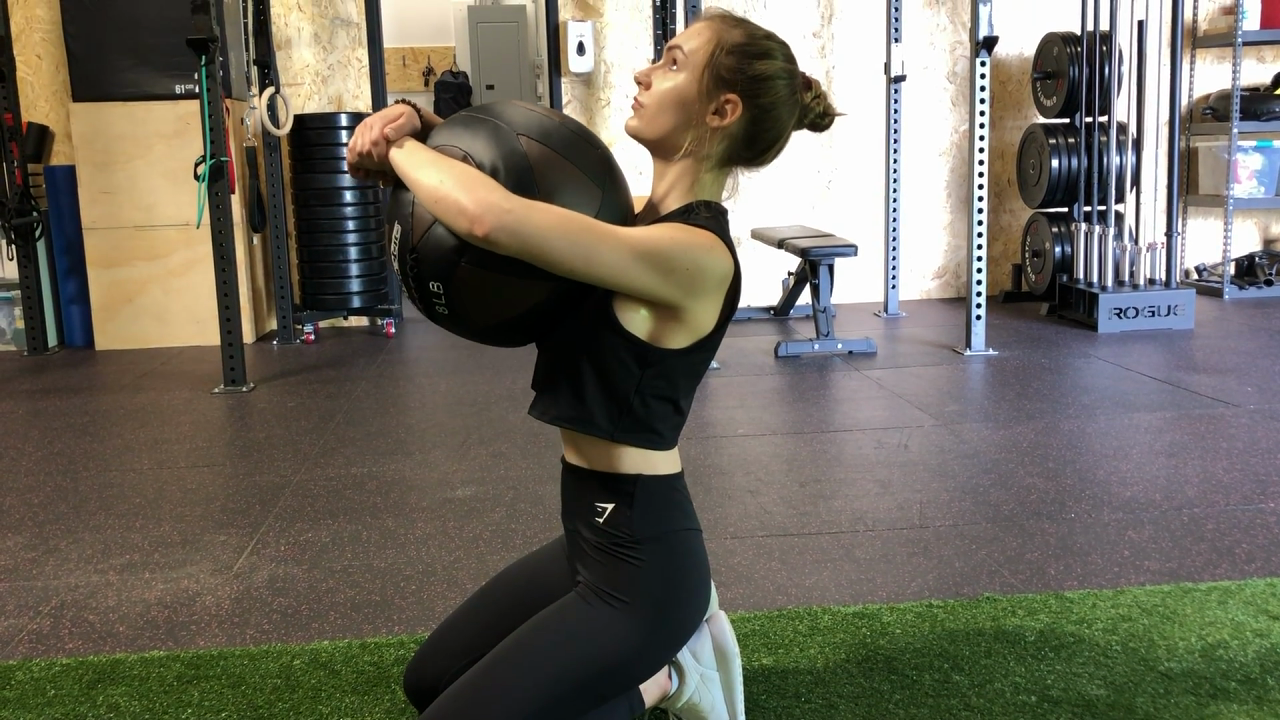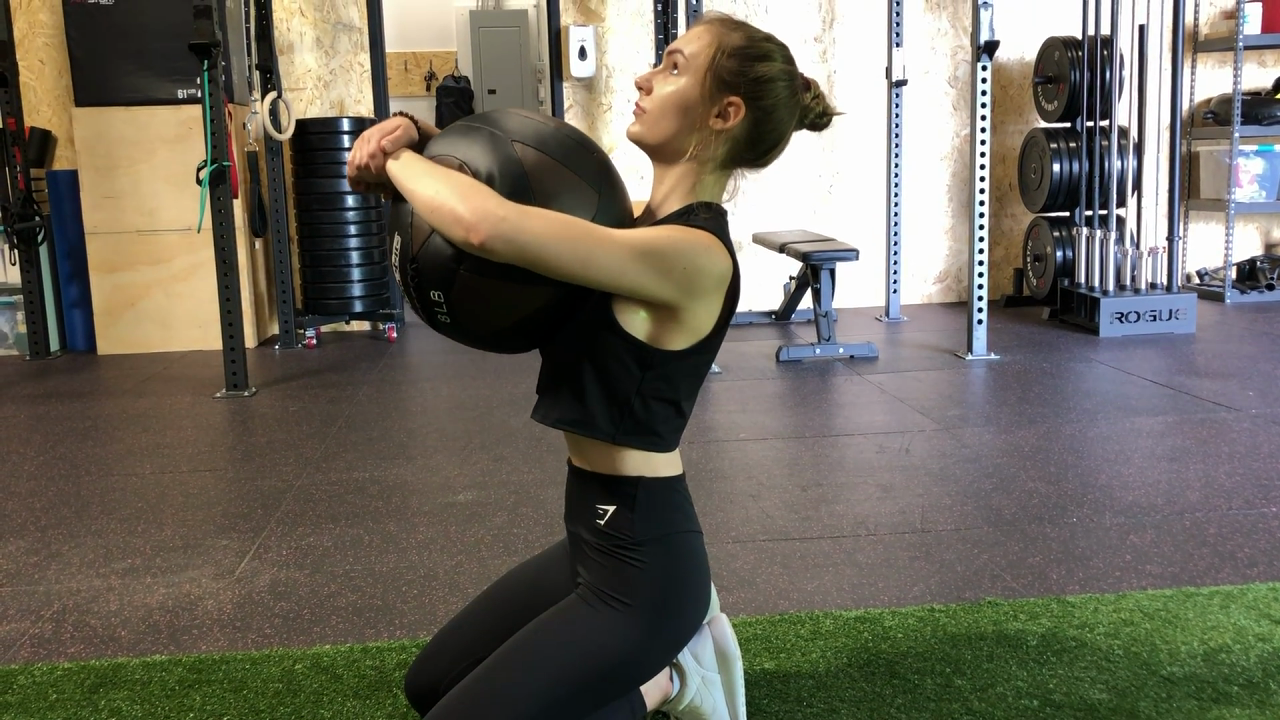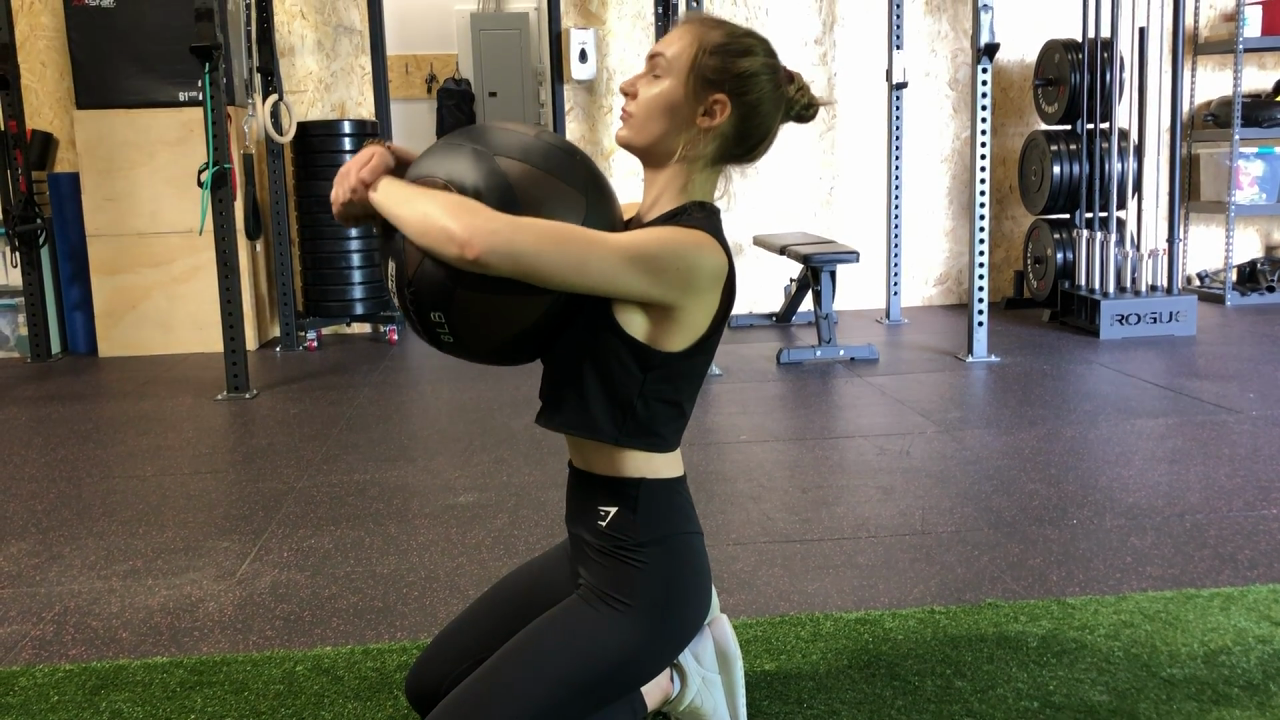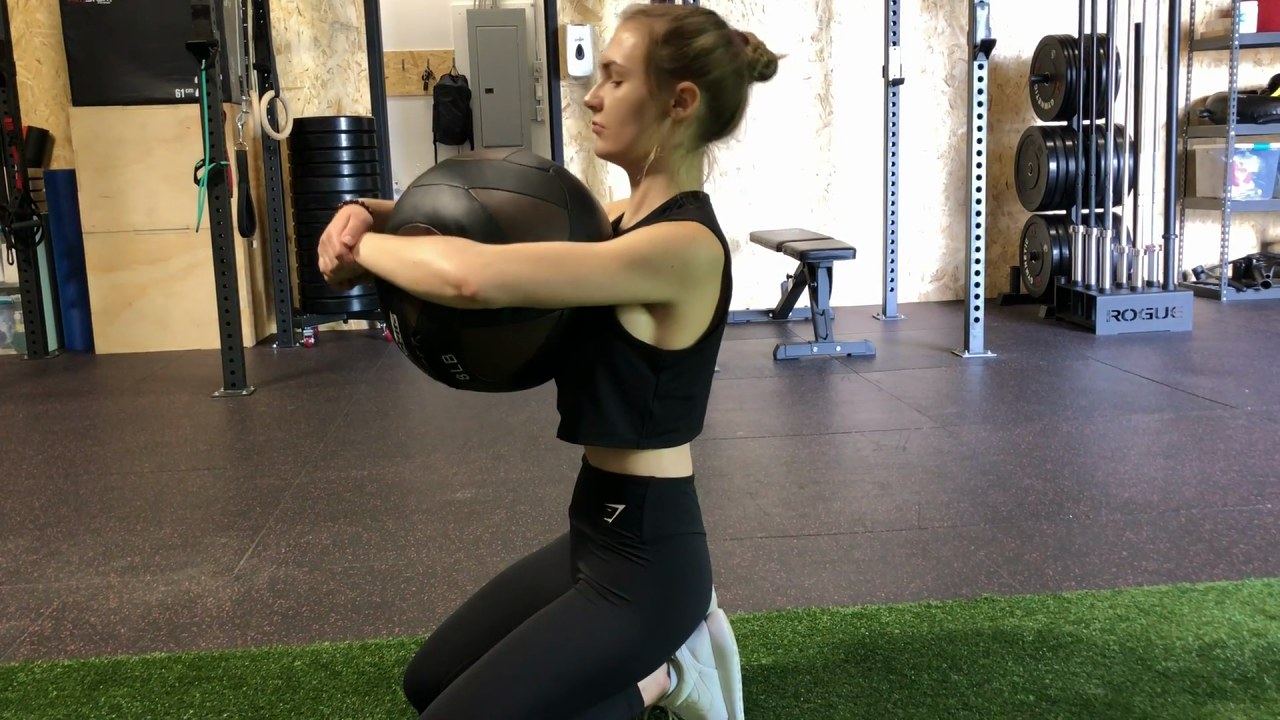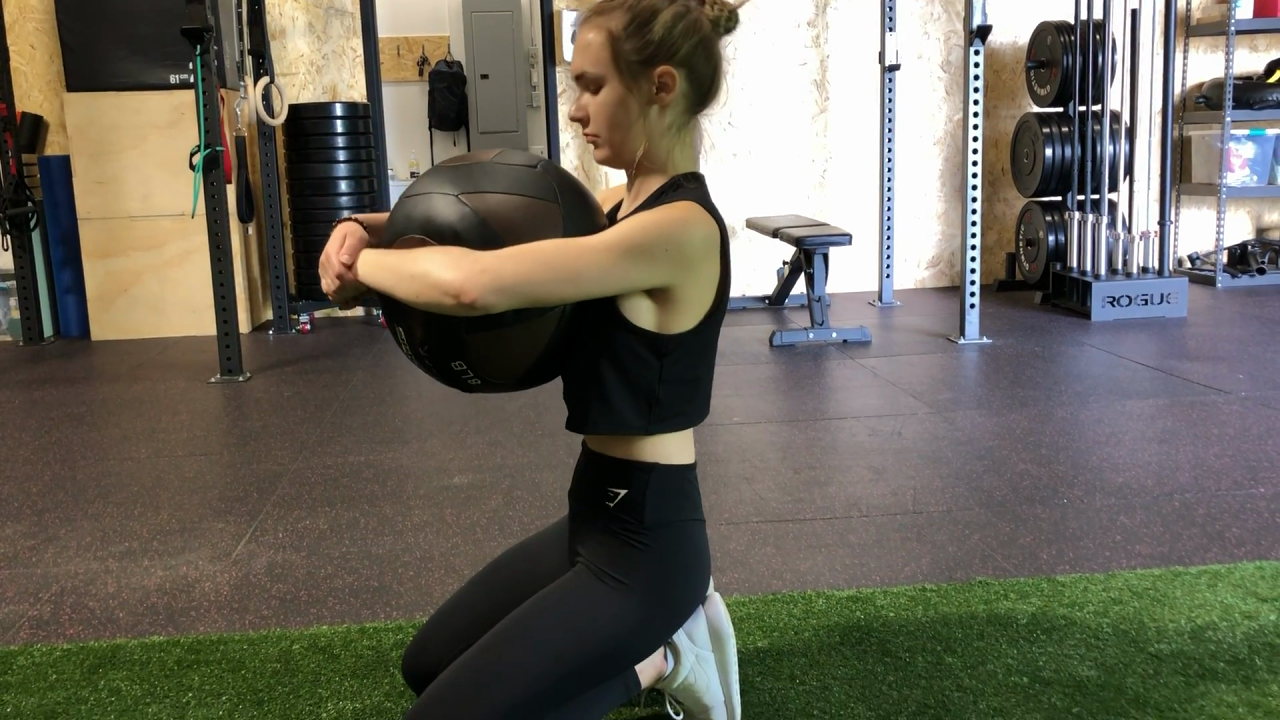
dt=0.4s
person 1, frame 1
left shoulder: (694, 253)
right shoulder: (647, 217)
left elbow: (489, 217)
right elbow: (509, 180)
left wrist: (397, 148)
right wrist: (415, 122)
left hip: (640, 562)
right hip: (599, 533)
right ankle: (659, 659)
person 1, frame 2
left shoulder: (692, 253)
right shoulder: (649, 221)
left elbow: (487, 226)
right elbow: (513, 188)
left wrist: (393, 160)
right wrist: (412, 132)
left hip: (641, 561)
right hip: (603, 536)
right ankle: (660, 658)
person 1, frame 3
left shoulder: (689, 253)
right shoulder: (644, 223)
left elbow: (480, 241)
right elbow: (502, 206)
left wrist: (377, 189)
right wrist: (395, 159)
left hip: (643, 563)
right hip: (601, 536)
right ankle: (663, 658)
person 1, frame 4
left shoulder: (684, 245)
right shoulder: (631, 218)
left elbow: (473, 277)
left wrist: (364, 248)
right wrist: (368, 213)
left hip: (646, 558)
right hip: (602, 531)
right ankle: (658, 655)
person 1, frame 5
left shoulder: (680, 227)
right shoulder: (626, 204)
left elbow: (473, 283)
left wrist: (363, 264)
right wrist: (365, 227)
left hip: (644, 541)
right hip: (599, 515)
left ankle: (657, 657)
right ankle: (654, 640)
